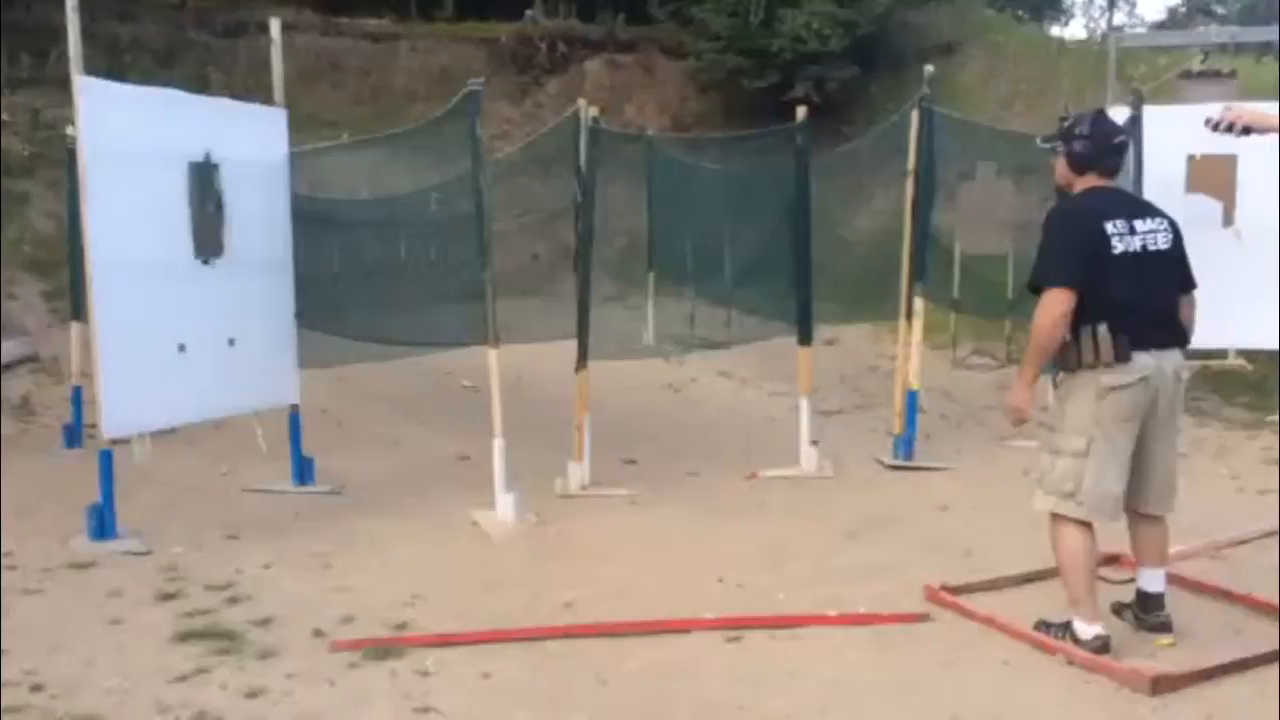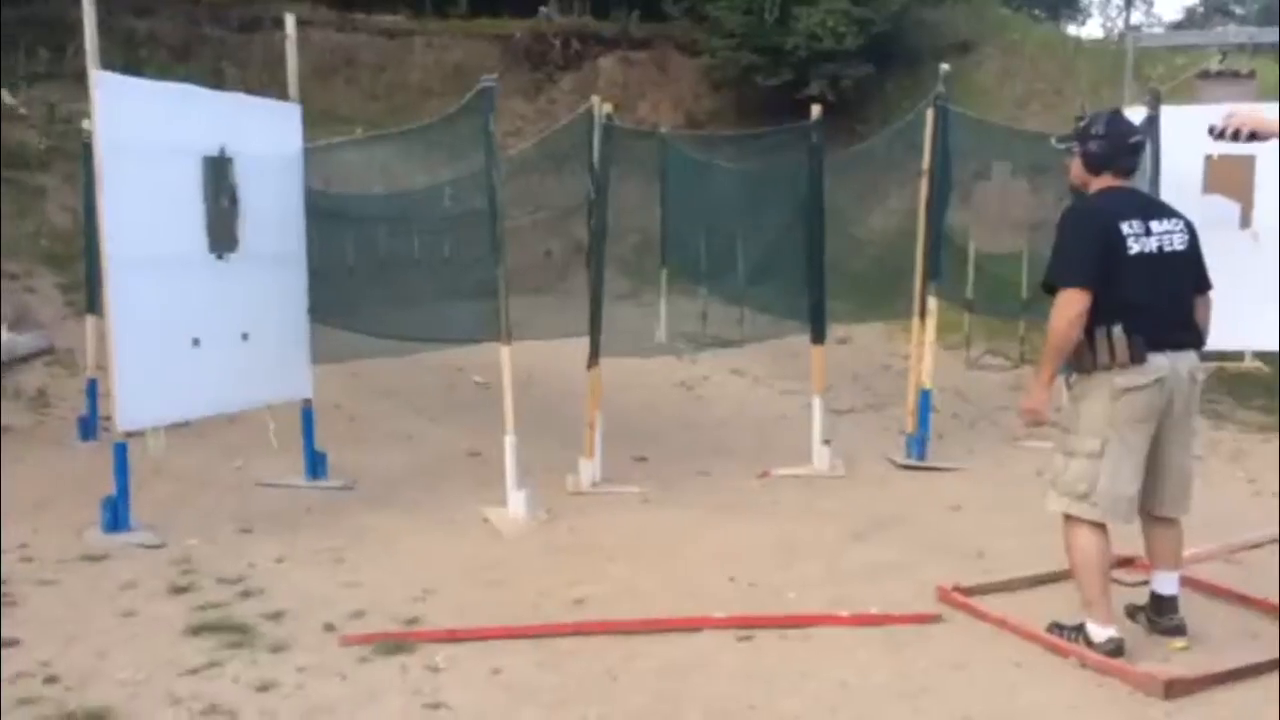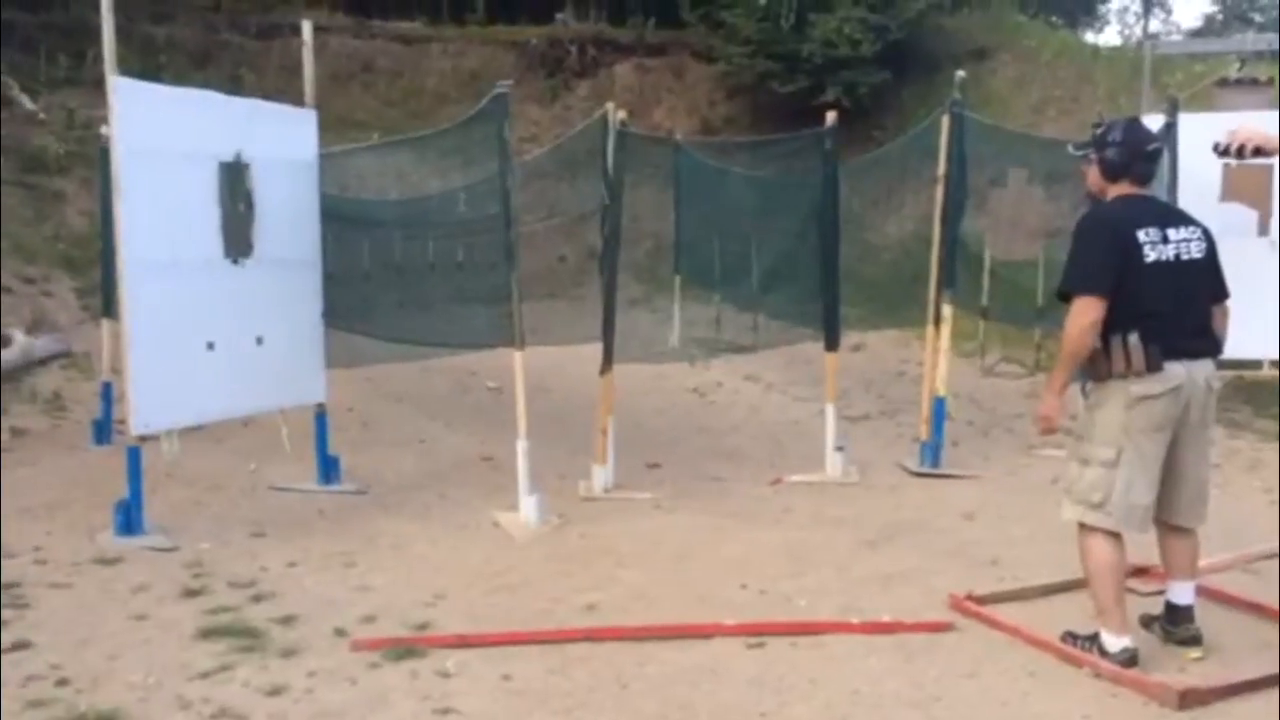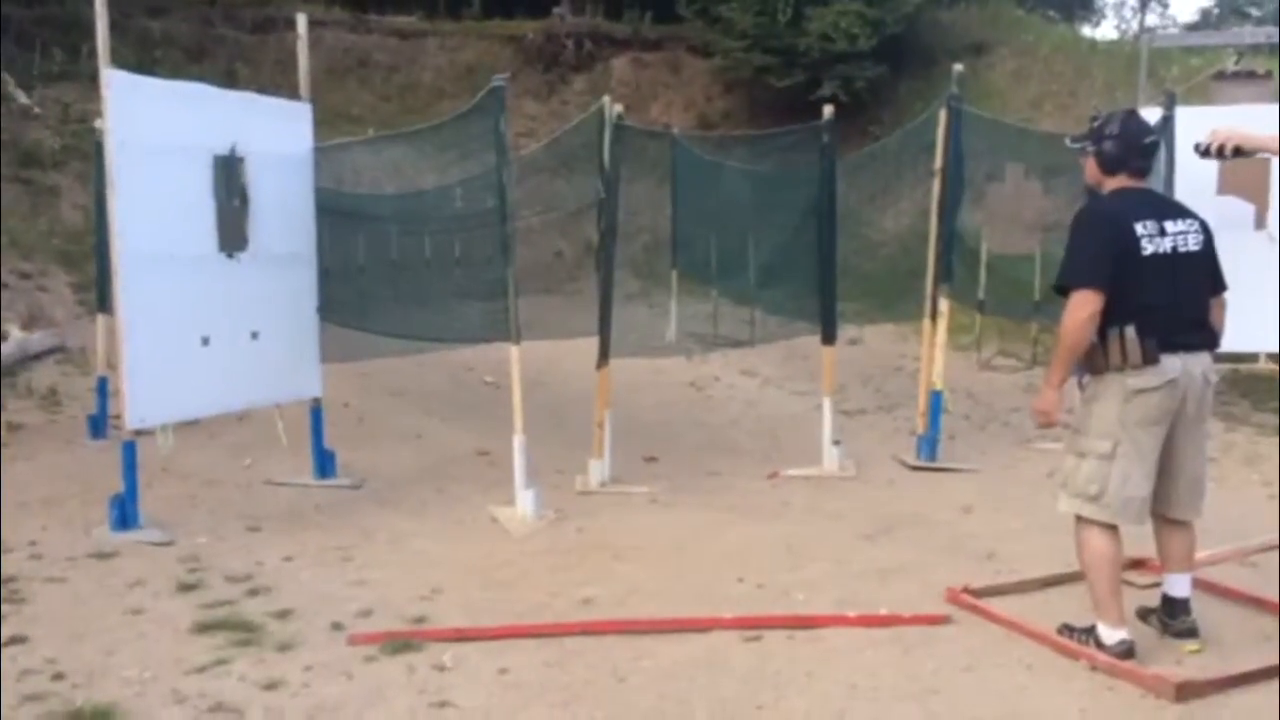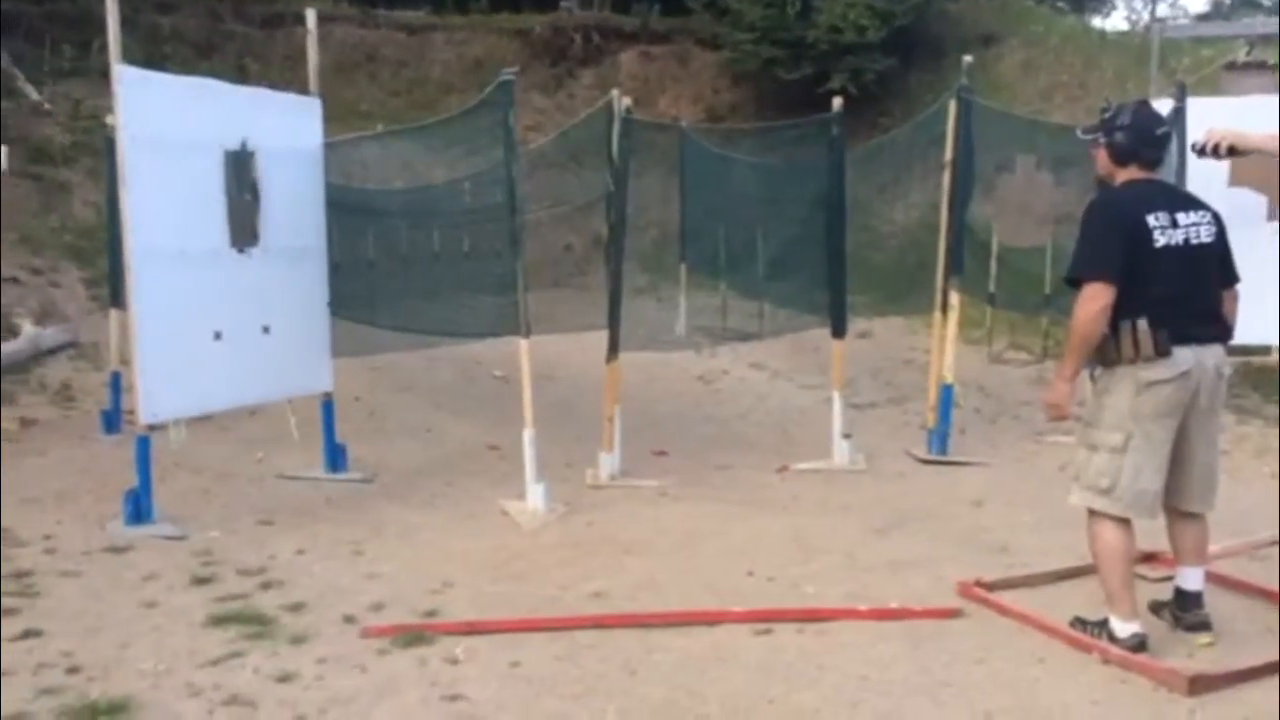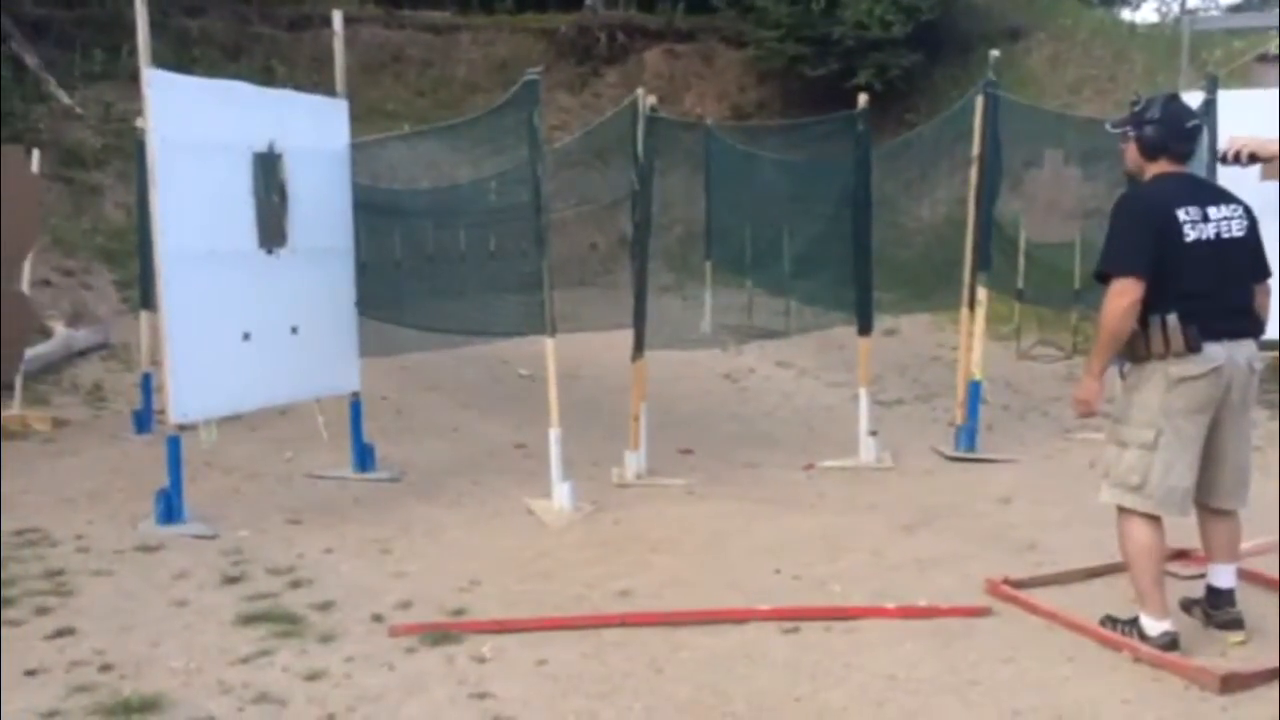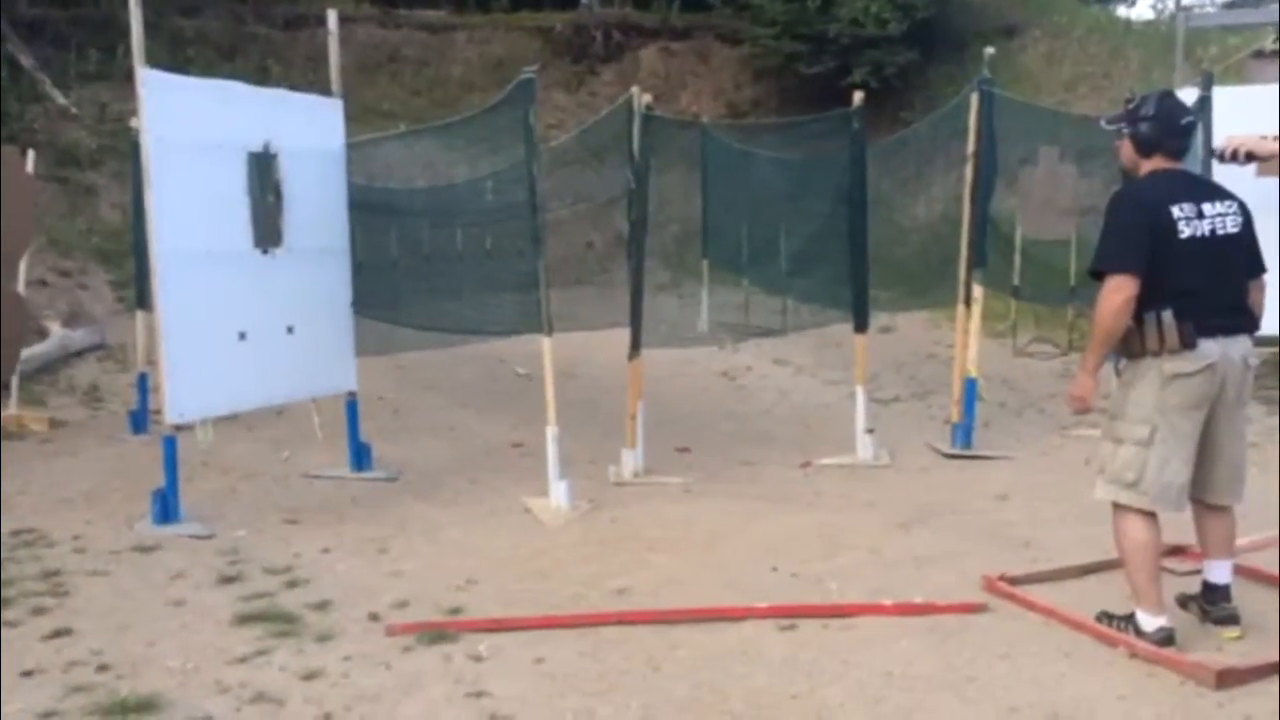
dt=0.4s
person 1, frame 1
left shoulder: (1072, 216)
right shoulder: (1159, 219)
left elbow: (1058, 308)
right elbow: (1185, 305)
left wrist: (1025, 380)
left hip: (1105, 372)
right hip: (1164, 367)
left knee: (1070, 503)
right knee: (1148, 497)
left ankle: (1086, 627)
right ankle: (1151, 603)
person 1, frame 2
left shoulder: (1087, 216)
right shoulder: (1174, 219)
left elbow: (1073, 309)
right elbow: (1201, 306)
left wrist: (1041, 383)
left hip: (1121, 374)
right hip: (1180, 368)
left knee: (1082, 504)
right knee: (1163, 500)
left ankle: (1099, 630)
right ankle: (1165, 607)
person 1, frame 3
left shoulder: (1103, 223)
right shoulder: (1193, 227)
left elbow: (1088, 317)
right elbow: (1218, 314)
left wrist: (1054, 390)
left hip: (1136, 382)
right hip: (1197, 377)
left knee: (1098, 513)
right knee: (1179, 508)
left ankle: (1113, 639)
right ankle: (1180, 617)
person 1, frame 4
left shoulder: (1101, 216)
right shoulder: (1189, 220)
left elbow: (1086, 310)
right elbow: (1216, 307)
left wrist: (1053, 384)
left hip: (1133, 375)
right hip: (1193, 370)
left knee: (1094, 506)
right knee: (1175, 502)
left ankle: (1110, 632)
right ankle: (1177, 609)
person 1, frame 5
left shoulder: (1112, 208)
right shoulder: (1201, 212)
left elbow: (1098, 302)
right elbow: (1228, 299)
left wrist: (1065, 376)
left hip: (1144, 368)
right hip: (1206, 362)
left knee: (1107, 500)
right knee: (1188, 495)
left ankle: (1123, 626)
right ankle: (1190, 602)
person 1, frame 6
left shoulder: (1142, 203)
right shoulder: (1232, 205)
left elbow: (1126, 298)
right elbow: (1260, 294)
left wrist: (1094, 373)
left hip: (1175, 365)
right hip: (1237, 359)
left knee: (1137, 498)
right knee: (1220, 493)
left ankle: (1154, 624)
right ankle: (1221, 601)
person 1, frame 7
left shoulder: (1136, 200)
right shoulder: (1228, 201)
left elbow: (1121, 295)
right elbow: (1255, 289)
left wrist: (1089, 369)
left hip: (1169, 361)
right hip: (1232, 355)
left knee: (1133, 494)
right knee: (1215, 488)
left ankle: (1150, 620)
right ankle: (1218, 596)
